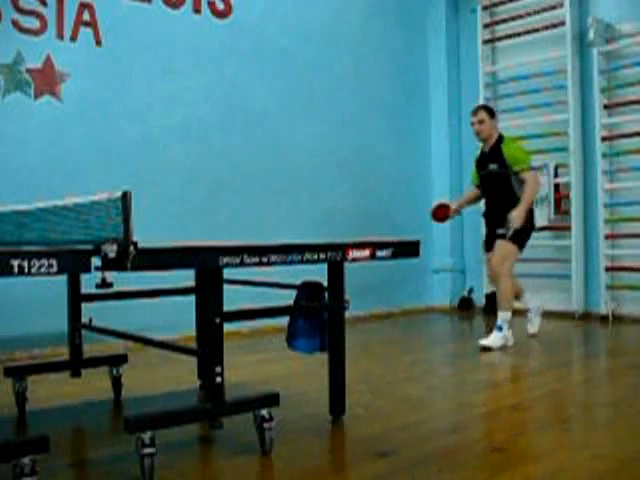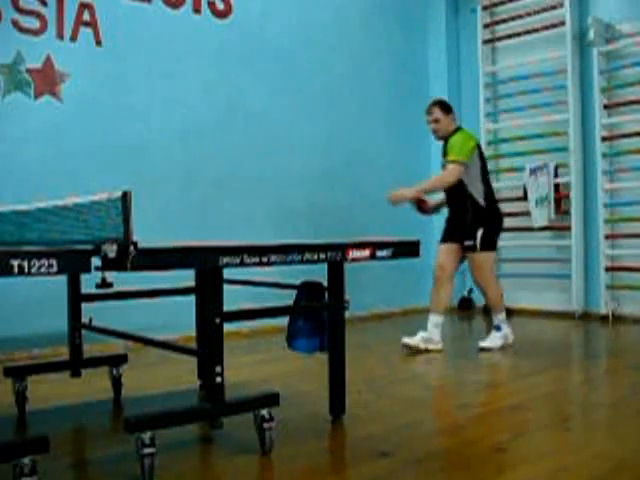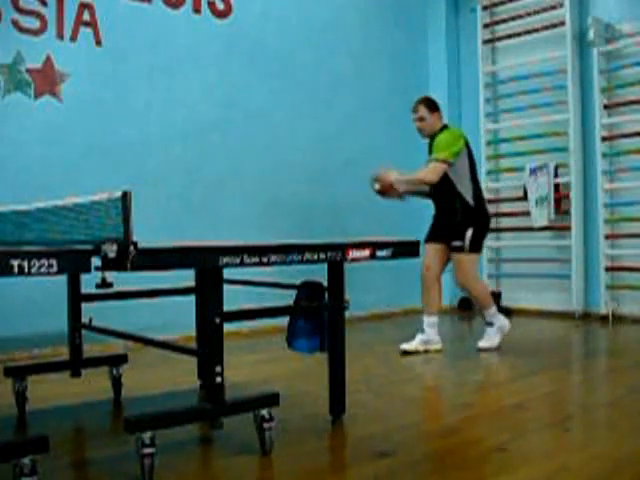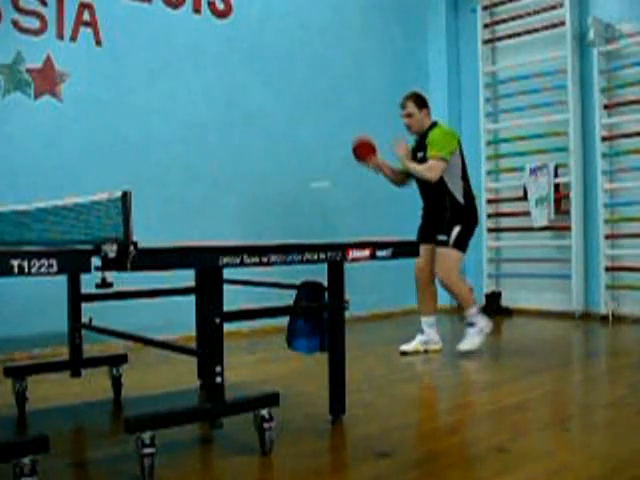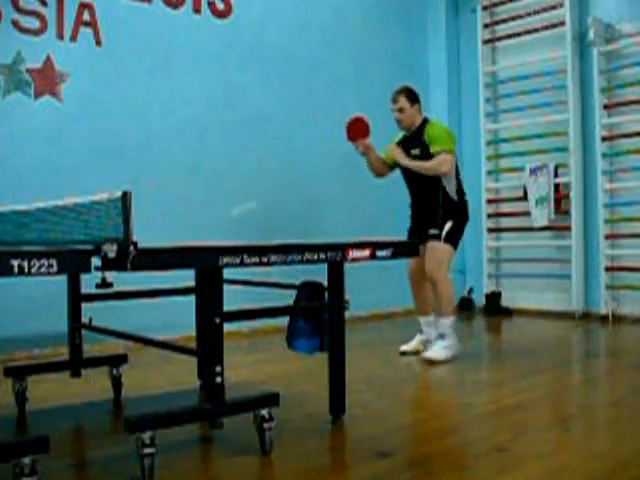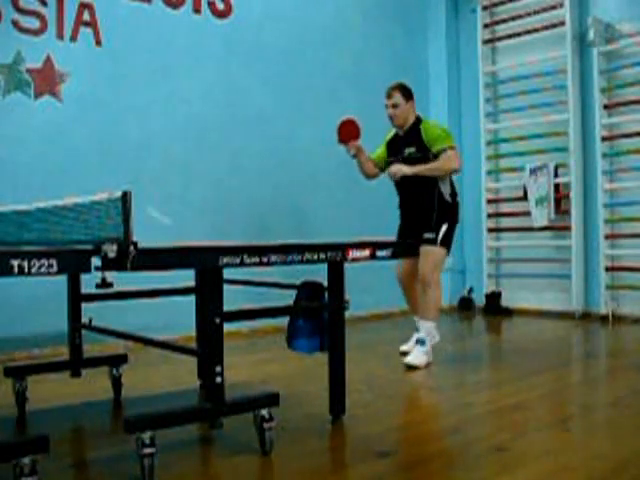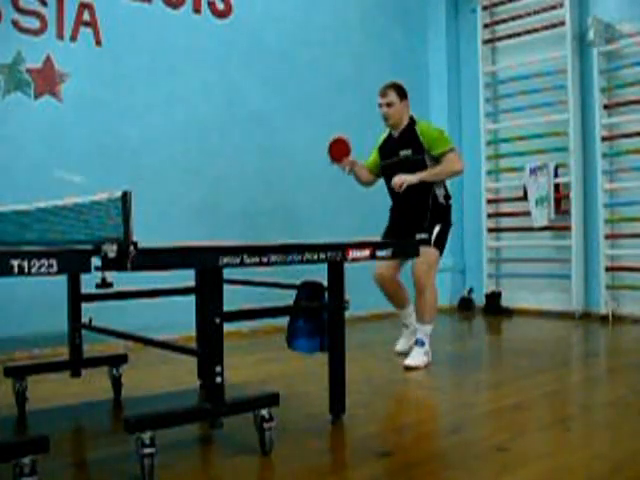
dt=0.5s
person 1, frame 1
left shoulder: (510, 148)
right shoulder: (480, 157)
left elbow: (532, 181)
left wrist: (521, 209)
right wrist: (457, 205)
left hip: (516, 220)
right hip: (494, 221)
left knee: (500, 270)
right knee: (497, 275)
left ankle: (502, 330)
right ankle: (532, 305)
person 1, frame 2
left shoulder: (461, 139)
right shoulder: (451, 144)
left elbow: (451, 177)
left wrist: (414, 192)
right wrist: (439, 204)
left hip: (480, 219)
right hip: (460, 218)
left knee: (483, 276)
right knee: (442, 272)
left ankle: (502, 329)
right ankle: (432, 335)
person 1, frame 3
left shoulder: (449, 137)
right shoulder: (437, 143)
left elbow: (432, 175)
left wrist: (399, 178)
right wrist: (405, 190)
left hip: (467, 218)
right hip: (445, 218)
left knee: (465, 277)
right knee: (429, 272)
left ankle: (495, 322)
right ankle: (430, 335)
person 1, frame 4
left shoulder: (441, 135)
right shoulder: (419, 143)
left elbow: (431, 173)
right elbow: (403, 179)
left wrist: (405, 160)
right wrist: (381, 167)
left hip: (457, 215)
right hip: (433, 215)
left knee: (446, 275)
right knee: (422, 273)
left ankle: (477, 322)
right ankle: (428, 335)
person 1, frame 5
left shoulder: (436, 131)
right shoulder: (402, 140)
left elbow: (444, 166)
right elbow: (381, 170)
left wrist: (405, 161)
right wrist: (368, 151)
left hip: (447, 212)
right hip: (421, 214)
left knee: (435, 271)
right knee: (416, 273)
left ankle: (447, 337)
right ankle: (427, 333)
person 1, frame 6
left shoulder: (431, 131)
right shoulder: (392, 140)
left elbow: (453, 163)
right elbow: (372, 171)
left wrist: (411, 169)
right wrist: (358, 153)
left hip: (438, 214)
right hip: (410, 216)
left knee: (427, 275)
right knee: (405, 275)
left ankle: (424, 344)
right ankle: (425, 331)
person 1, frame 7
left shoulder: (427, 132)
right shoulder: (384, 142)
left elbow: (456, 165)
right elbow: (369, 177)
left wrist: (415, 177)
right wrist: (353, 166)
left hip: (431, 215)
right hip: (401, 216)
left knee: (422, 275)
right knee: (383, 274)
left ankle: (422, 344)
right ankle: (411, 325)
